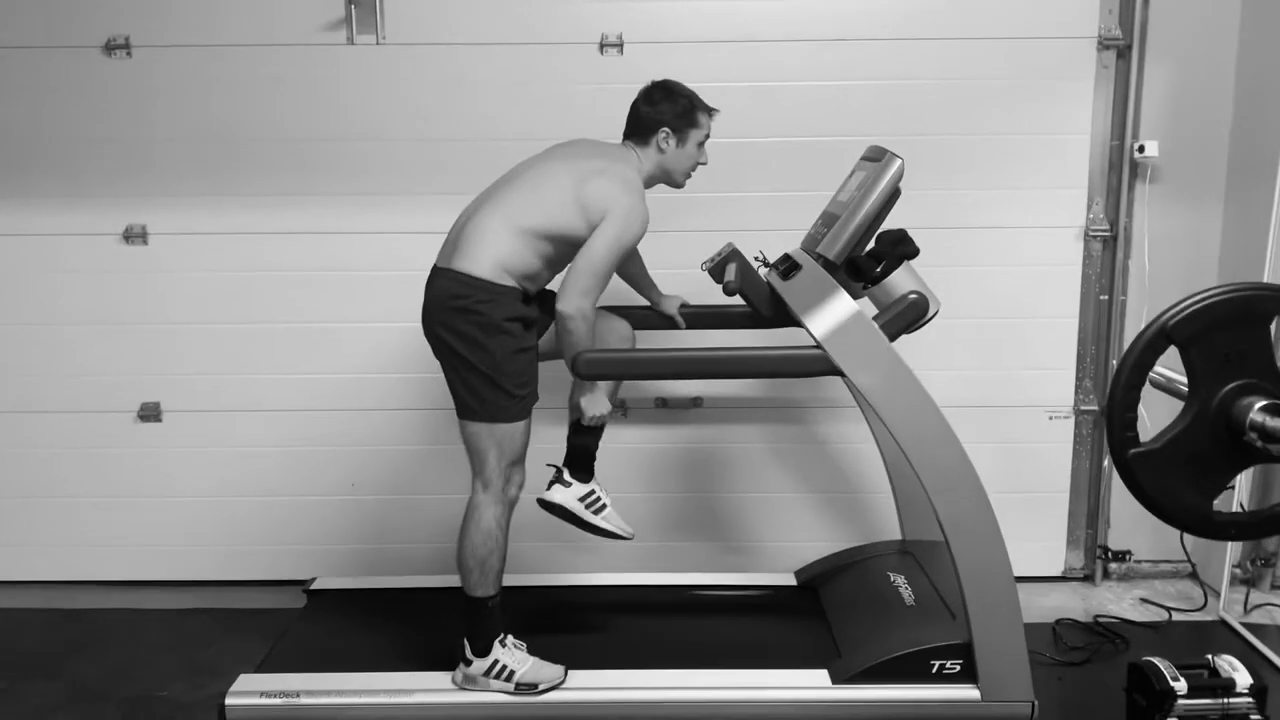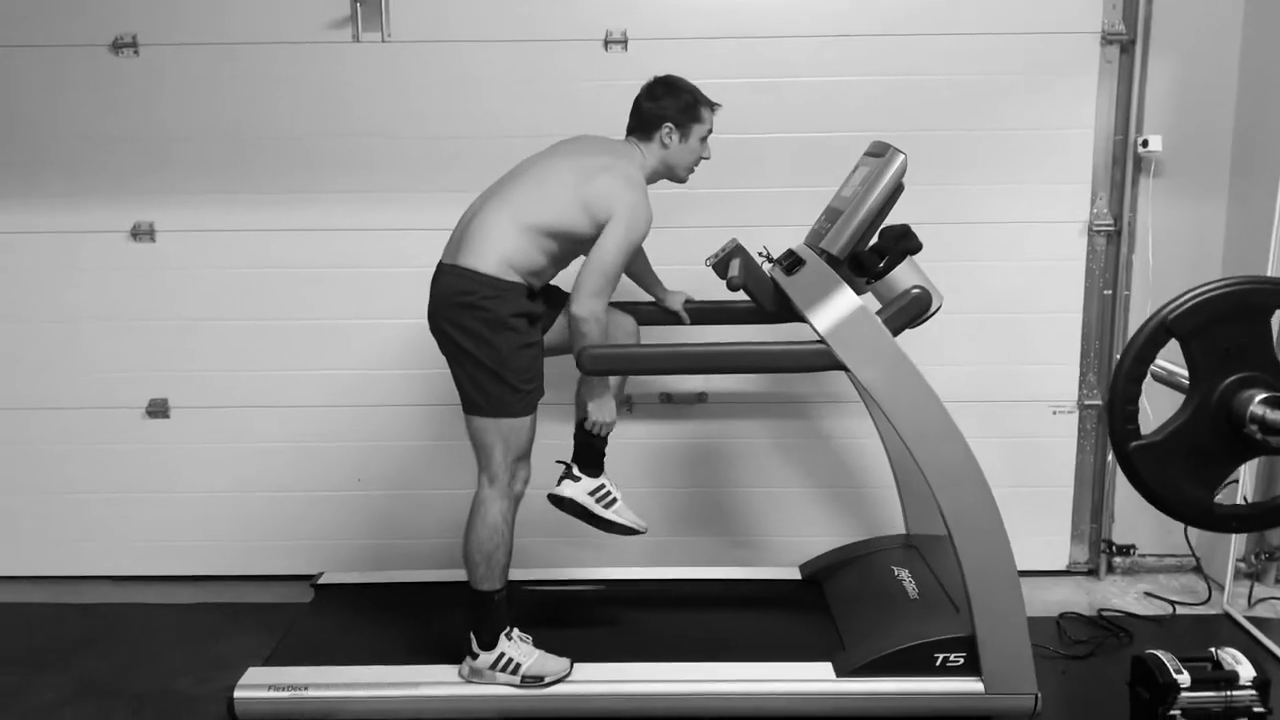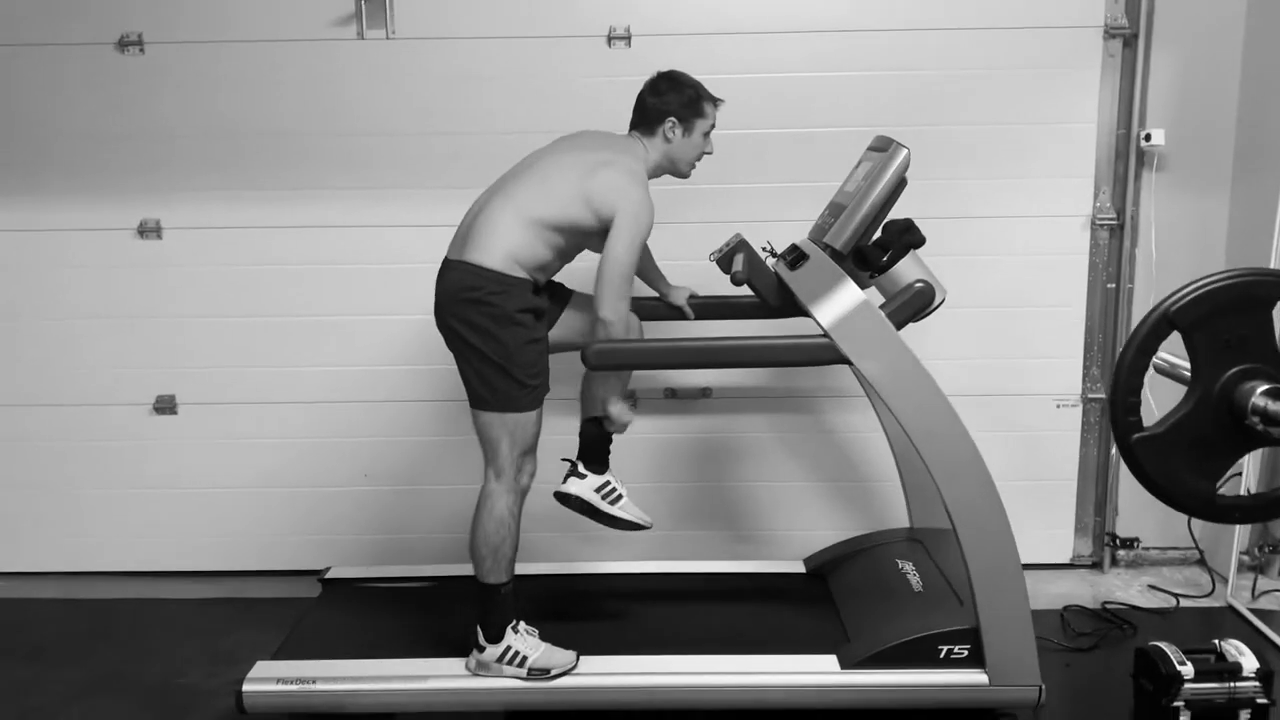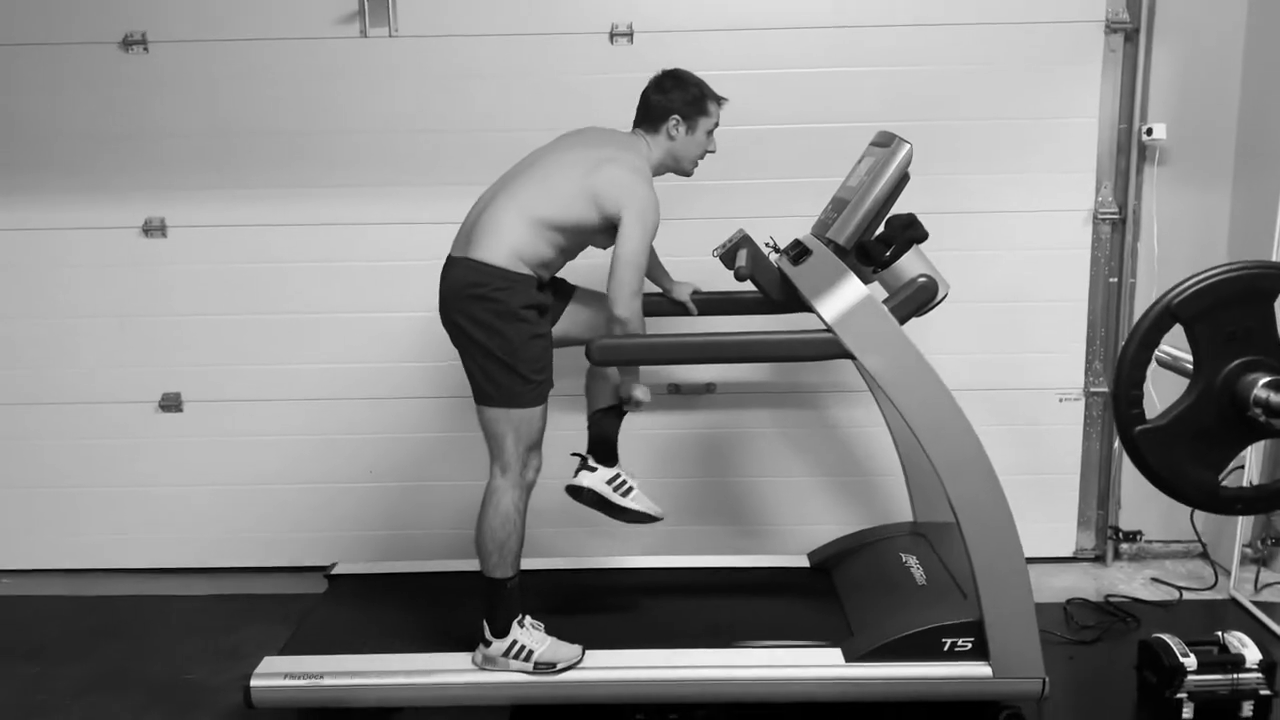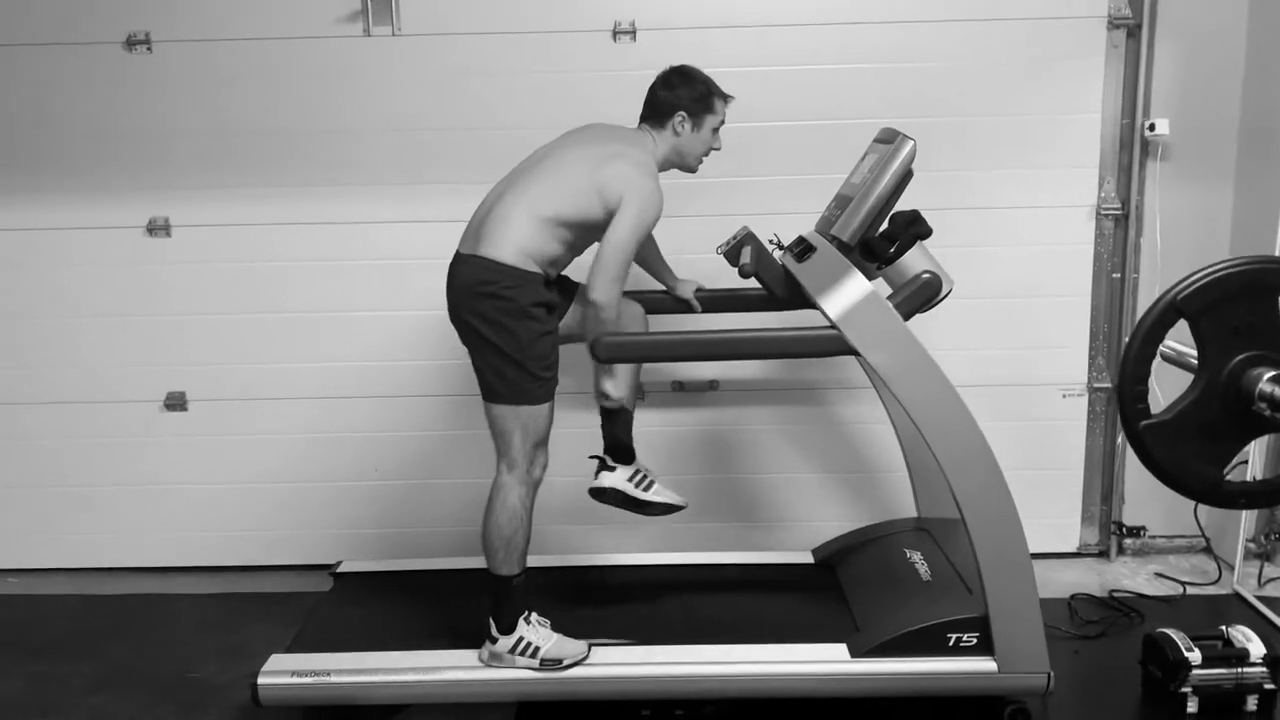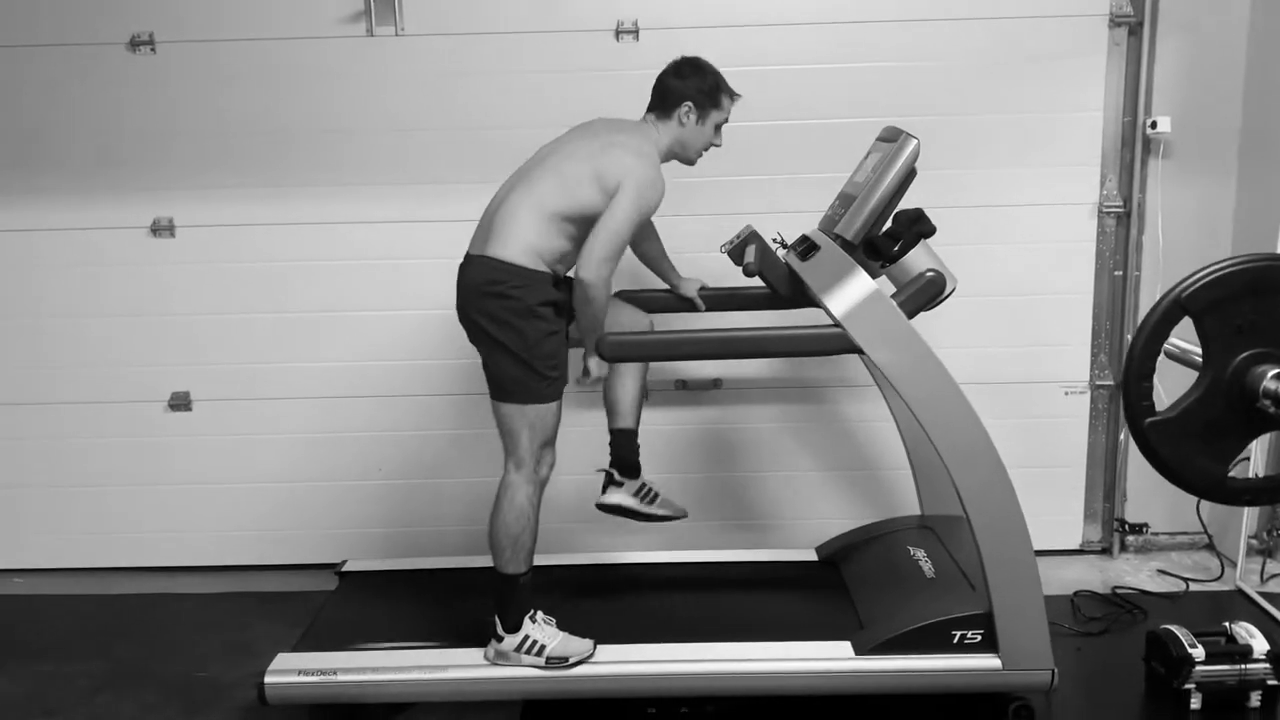
dt=0.1s
person 1, frame 1
left shoulder: (597, 158)
right shoulder: (628, 200)
right elbow: (573, 306)
left wrist: (658, 298)
right wrist: (589, 390)
left hip: (475, 290)
right hip: (473, 305)
left knee: (615, 334)
right knee: (499, 484)
left ankle: (574, 480)
right ankle: (482, 654)
person 1, frame 2
left shoulder: (601, 155)
right shoulder: (632, 197)
right elbow: (584, 308)
left wrist: (662, 294)
right wrist: (598, 396)
left hip: (479, 286)
right hip: (480, 301)
left knee: (620, 331)
right knee: (506, 479)
left ankle: (583, 476)
right ankle: (489, 646)
person 1, frame 3
left shoulder: (602, 149)
right shoulder: (632, 192)
right elbow: (610, 312)
left wrist: (666, 289)
right wrist: (616, 397)
left hip: (484, 281)
right hip: (485, 297)
left knee: (620, 327)
right knee: (511, 473)
left ankle: (589, 472)
right ankle: (495, 640)
person 1, frame 4
left shoulder: (605, 147)
right shoulder: (637, 189)
right elbow: (622, 305)
left wrist: (669, 285)
right wrist: (632, 379)
left hip: (487, 278)
right hip: (490, 294)
left knee: (620, 322)
right knee: (517, 468)
left ankle: (599, 466)
right ankle: (501, 634)
person 1, frame 5
left shoulder: (610, 142)
right shoulder: (644, 185)
right elbow: (602, 292)
left wrist: (673, 283)
right wrist: (610, 378)
left hip: (494, 275)
right hip: (498, 290)
left knee: (631, 318)
right knee: (524, 465)
left ankle: (618, 467)
right ankle: (507, 631)
person 1, frame 6
left shoulder: (615, 137)
right shoulder: (644, 172)
right elbow: (592, 272)
left wrist: (676, 281)
right wrist: (595, 352)
left hip: (504, 275)
right hip: (508, 291)
left knee: (635, 325)
right knee: (531, 464)
left ankle: (624, 478)
right ankle: (513, 630)
